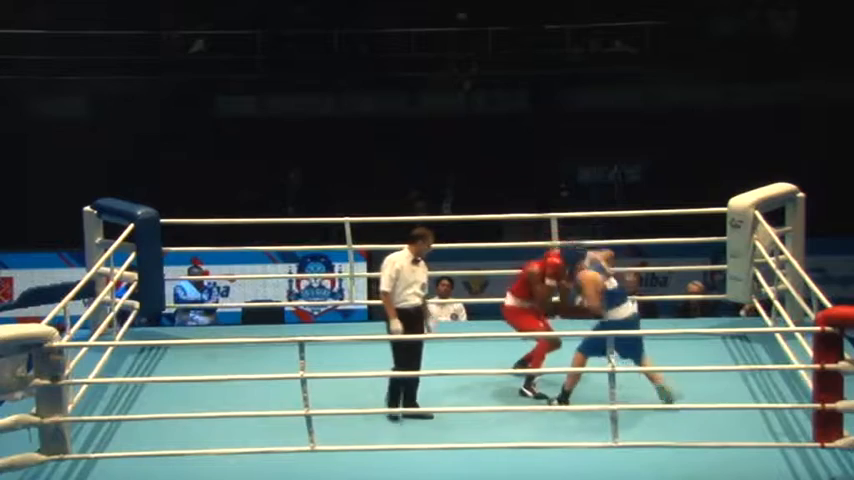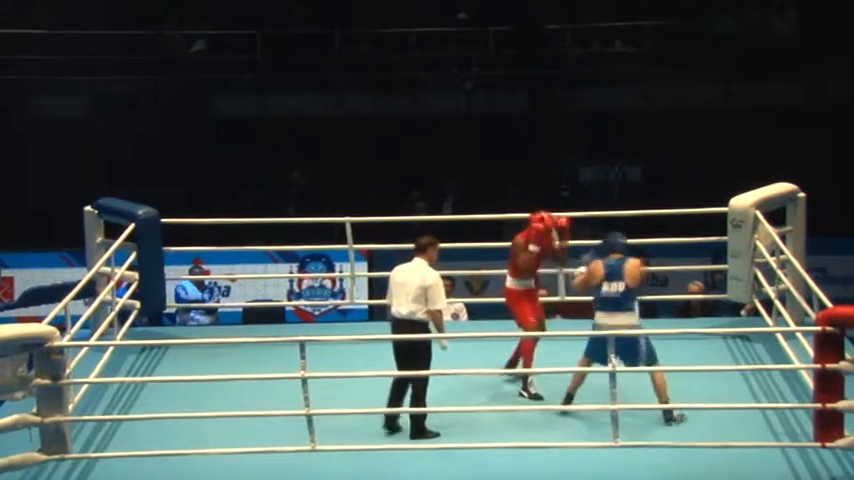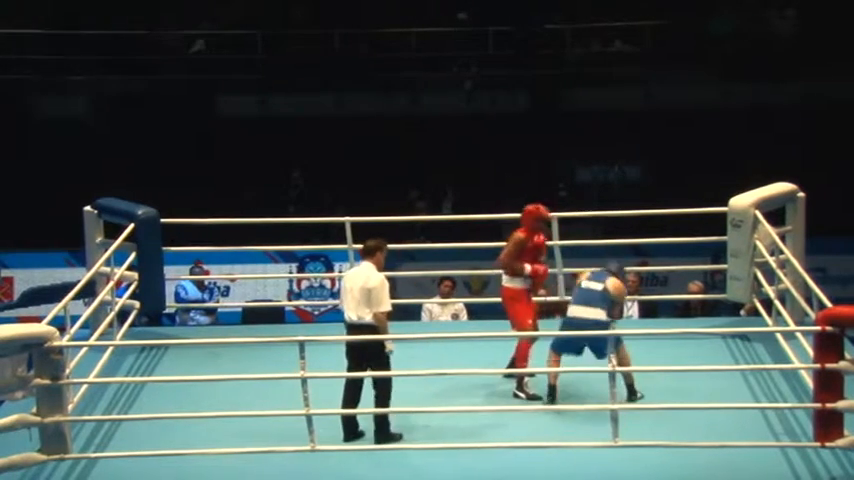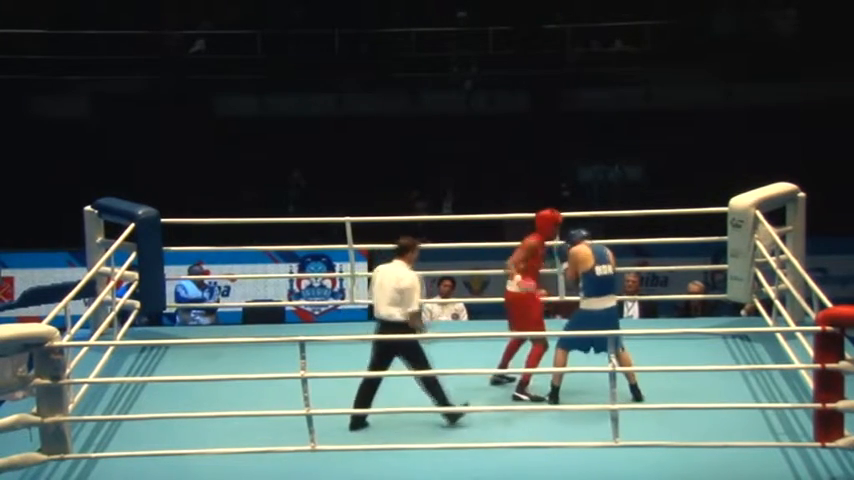
dt=1s
person 1, frame 1
left shoulder: (421, 265)
right shoulder: (394, 261)
right elbow: (385, 292)
left wrist: (427, 319)
right wrist: (393, 319)
left hip: (415, 316)
right hip: (400, 316)
left knee: (414, 365)
right knee: (402, 364)
left ankle: (410, 406)
right ankle: (393, 405)
person 1, frame 2
left shoulder: (397, 270)
right shoulder: (431, 275)
left elbow: (390, 303)
right elbow: (435, 311)
right wrist: (442, 335)
left hip: (399, 328)
right hip: (418, 330)
left knee: (402, 375)
right knee: (419, 380)
left ankle: (391, 418)
right ankle: (417, 428)
person 1, frame 3
left shoulder: (348, 276)
right shoulder: (377, 278)
left elbow: (344, 306)
right elbow: (380, 314)
right wrist: (387, 339)
left hip: (352, 333)
right hip: (371, 335)
left knee: (353, 383)
right knee: (382, 385)
left ankle: (350, 430)
right ankle: (382, 432)
person 1, frame 4
left shoulder: (379, 271)
right shoulder: (410, 277)
right elbow: (412, 312)
right wrist: (424, 330)
left hip: (383, 329)
right hip: (403, 331)
left knee: (373, 375)
right knee: (424, 373)
left ankle: (357, 419)
right ankle: (450, 413)
person 2, frame 1
left shoulder: (556, 272)
right shoulder: (535, 271)
left elbow: (566, 299)
right elbow: (543, 301)
right wrist: (551, 279)
left hip: (529, 308)
right hip: (514, 309)
left knee: (554, 342)
right knee: (547, 338)
left ankle: (521, 364)
right ankle: (528, 385)
person 2, frame 2
left shoulder: (547, 238)
right shoulder: (521, 241)
left elbow: (560, 257)
right elbow: (524, 267)
left wrist: (562, 237)
right wrist: (535, 244)
left hip: (530, 289)
right hip: (516, 292)
left knee: (536, 331)
right knee: (532, 330)
left ankle: (511, 366)
right ankle: (525, 384)
person 2, frame 3
left shoulder: (535, 238)
right shoulder: (520, 237)
left elbow: (539, 262)
right elbow: (503, 261)
right wrist: (530, 268)
left hip: (521, 289)
right hip: (514, 291)
left knee: (530, 331)
right knee: (527, 334)
left ankle: (513, 367)
right ankle: (520, 386)
person 2, frame 4
left shoulder: (533, 241)
right shoulder: (534, 242)
right elbow: (512, 263)
right wrist: (520, 280)
left hip: (514, 293)
right hip: (524, 295)
left knee: (520, 336)
right knee: (540, 342)
left ankle: (500, 373)
right ankle: (521, 389)
person 3, frame 1
left shoulder: (584, 276)
right shoulder: (593, 258)
left elbow: (596, 307)
right elbow: (609, 254)
left wrist: (581, 301)
left hip: (615, 321)
right hip: (630, 314)
left knee: (580, 355)
right knee: (640, 359)
left ankle: (563, 398)
right ankle: (664, 391)
person 3, frame 2
left shoulder: (596, 266)
right shoulder: (634, 265)
left elbow: (579, 286)
left wrist: (582, 271)
left hip: (603, 327)
right hip: (629, 327)
left knee: (586, 360)
right knee: (653, 366)
left ankle: (567, 401)
right ankle: (668, 413)
person 3, frame 3
left shoulder: (585, 276)
right shoulder: (618, 285)
right elbow: (614, 315)
left hip: (572, 320)
right hip: (597, 323)
left knee: (555, 353)
right knee: (619, 347)
left ankle: (551, 394)
right ankle: (632, 392)
person 3, frame 4
left shoulder: (576, 252)
right shoulder: (607, 251)
left elbow: (571, 280)
left wrist: (568, 266)
left hip: (588, 311)
right hip: (610, 309)
left knee: (562, 347)
right knee: (618, 349)
left ankle: (554, 394)
right ankle: (636, 391)
